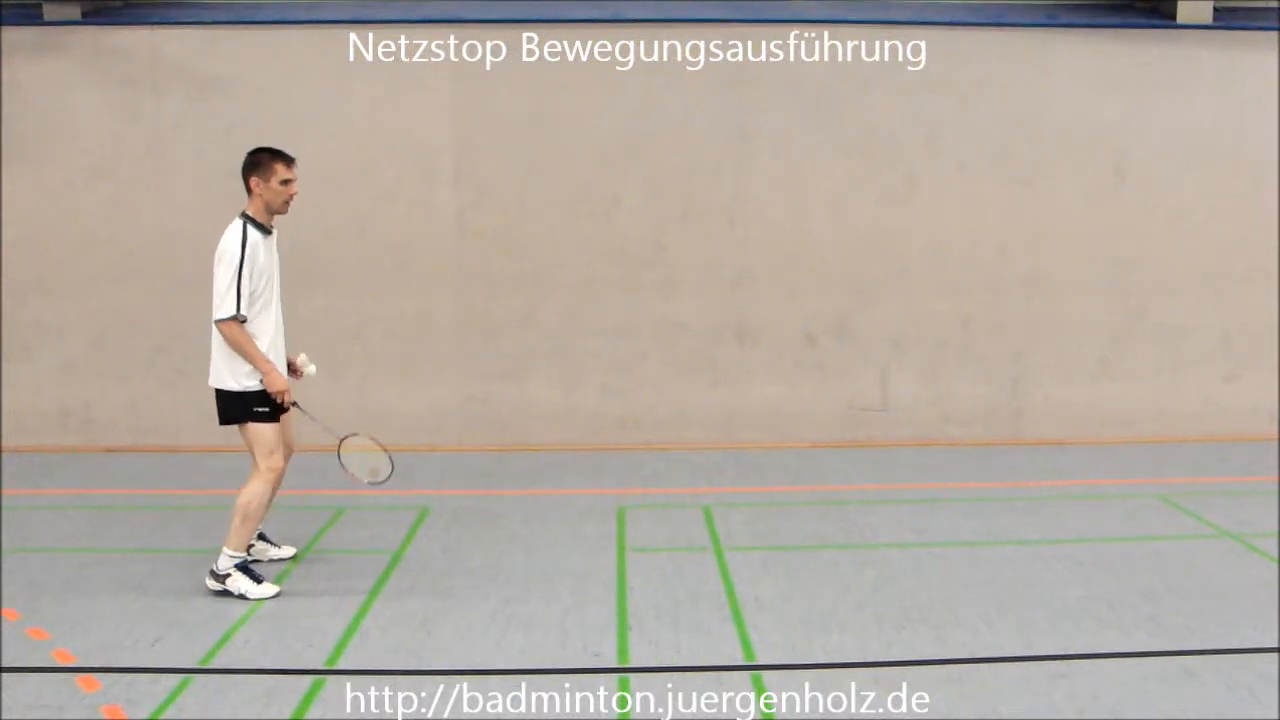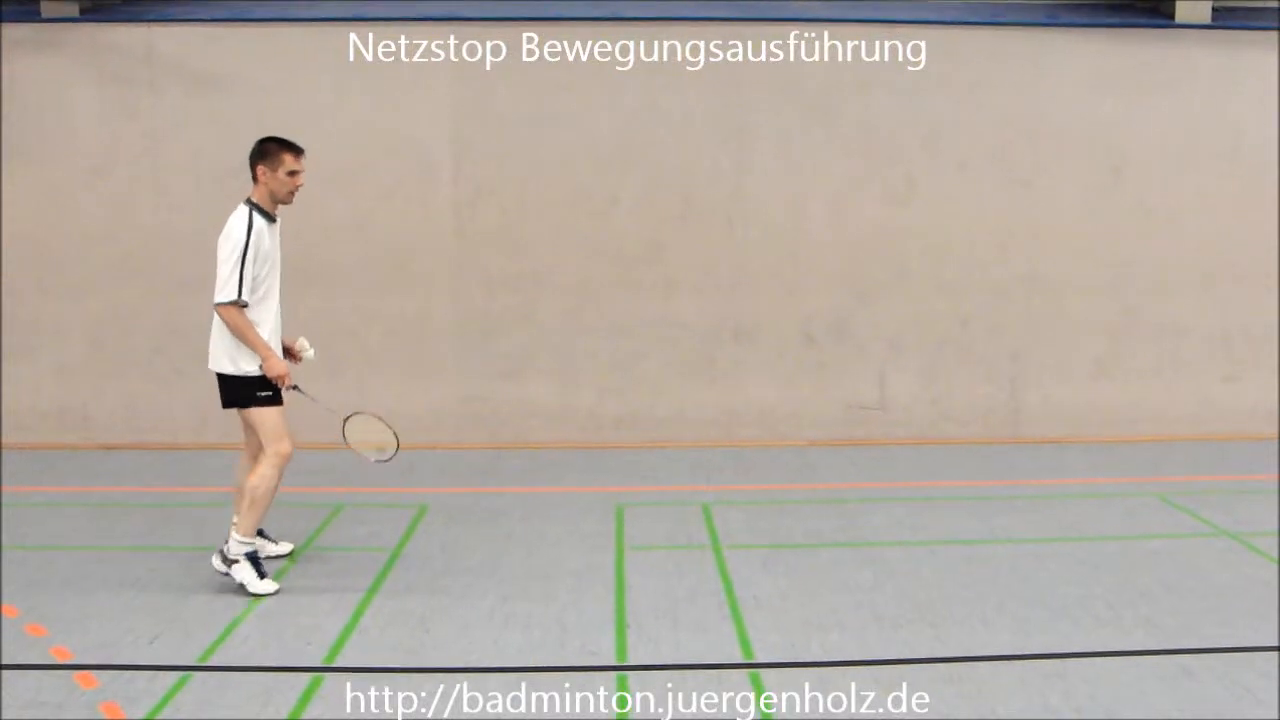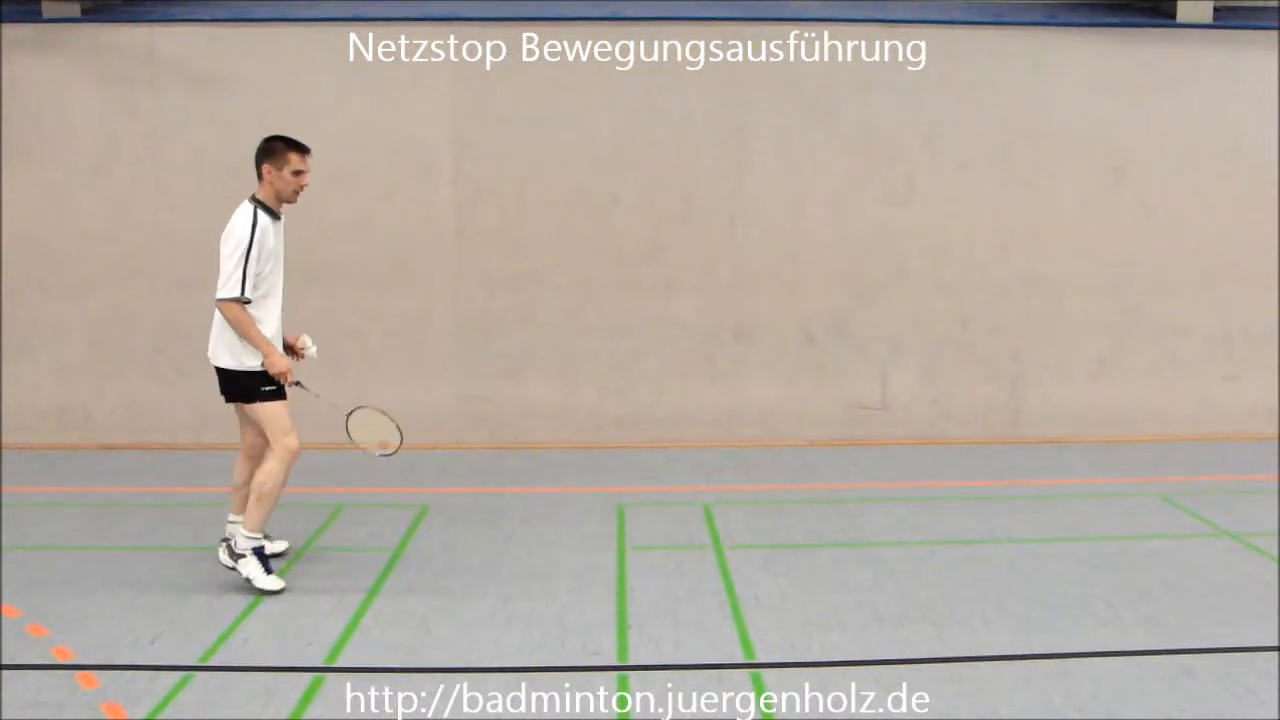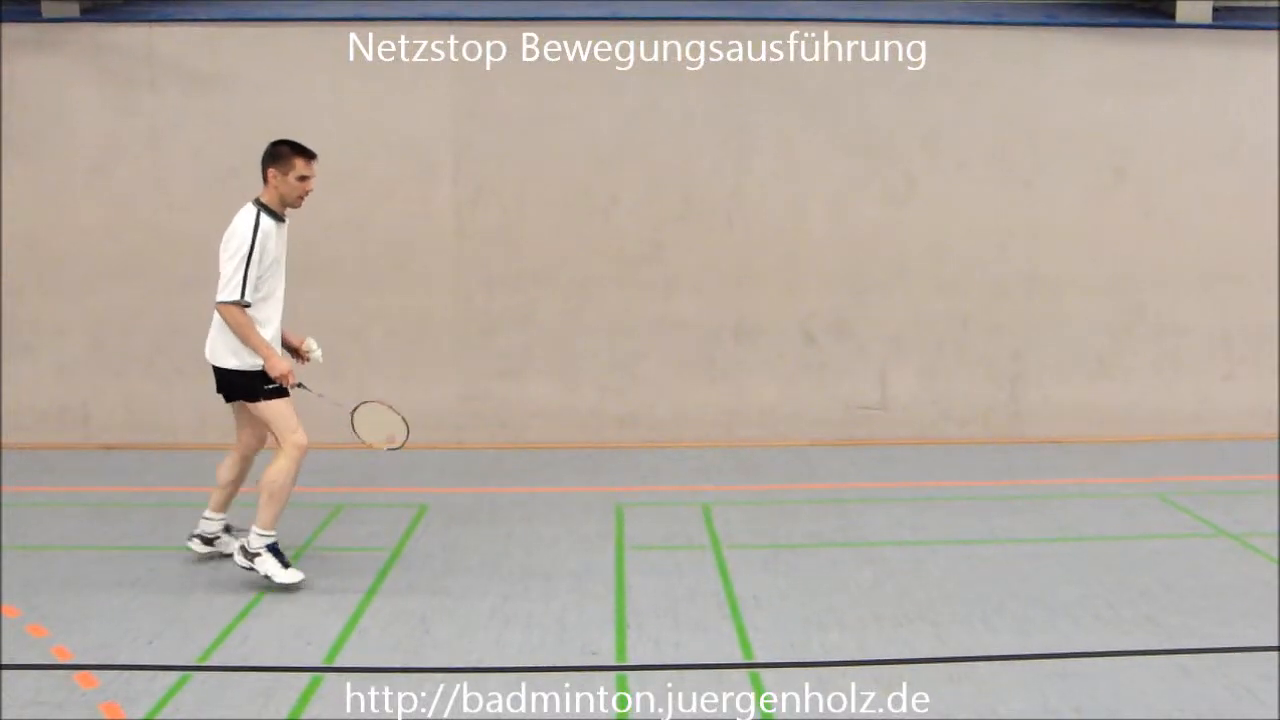
dt=0.2s
person 1, frame 1
left shoulder: (266, 235)
right shoulder: (240, 242)
right elbow: (225, 321)
left wrist: (280, 357)
right wrist: (268, 370)
left hip: (262, 372)
right hip: (245, 379)
left knee: (281, 451)
right knee: (270, 466)
left ankle: (249, 537)
right ankle: (227, 567)
person 1, frame 2
left shoulder: (268, 223)
right shoulder: (244, 229)
right elbow: (226, 305)
left wrist: (278, 341)
right wrist: (267, 356)
left hip: (256, 360)
right hip: (245, 364)
left knee: (259, 448)
right knee: (278, 451)
left ankle: (247, 532)
right ankle: (235, 551)
person 1, frame 3
left shoulder: (270, 220)
right shoulder: (248, 225)
right elbow: (227, 301)
left wrist: (281, 337)
right wrist: (269, 352)
left hip: (251, 357)
right hip: (246, 359)
left knee: (256, 444)
right knee: (286, 445)
left ankle: (240, 531)
right ankle: (245, 546)
person 1, frame 4
left shoulder: (275, 223)
right shoulder: (251, 228)
right elbow: (227, 304)
left wrist: (284, 338)
right wrist: (270, 355)
left hip: (251, 357)
right hip: (244, 360)
left knee: (249, 443)
right knee: (294, 443)
left ankle: (210, 530)
right ankle: (258, 545)
